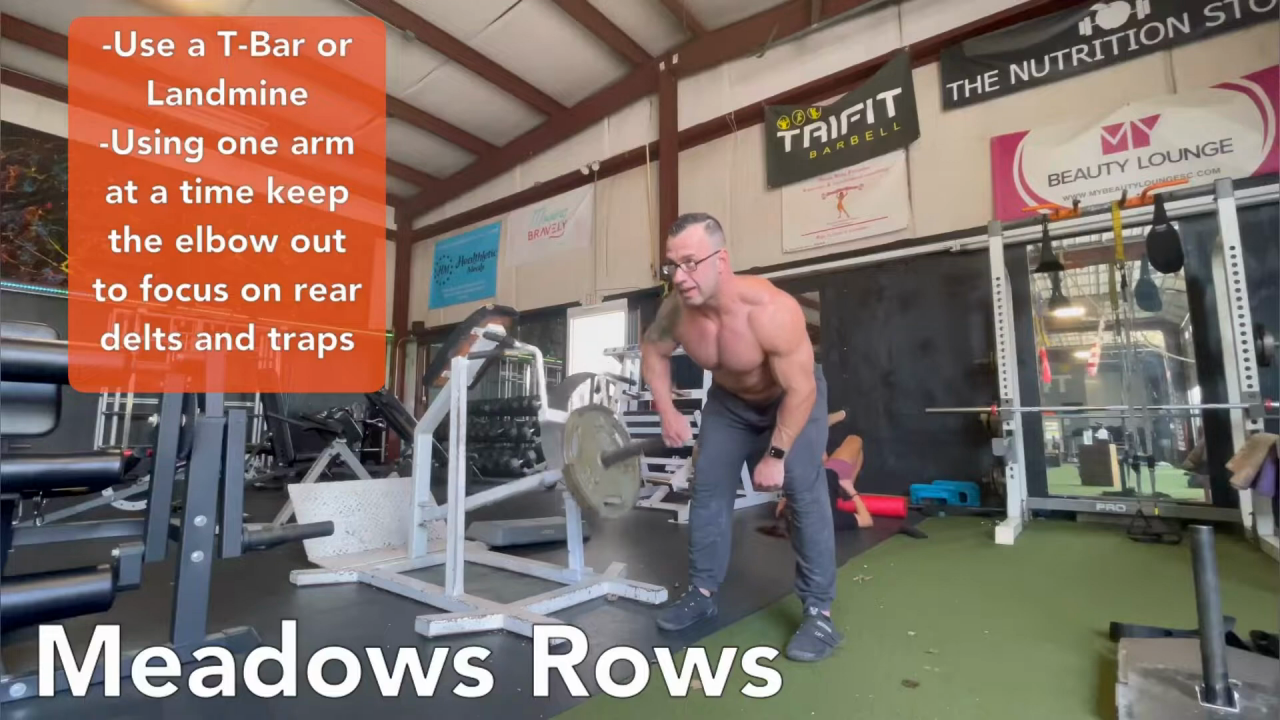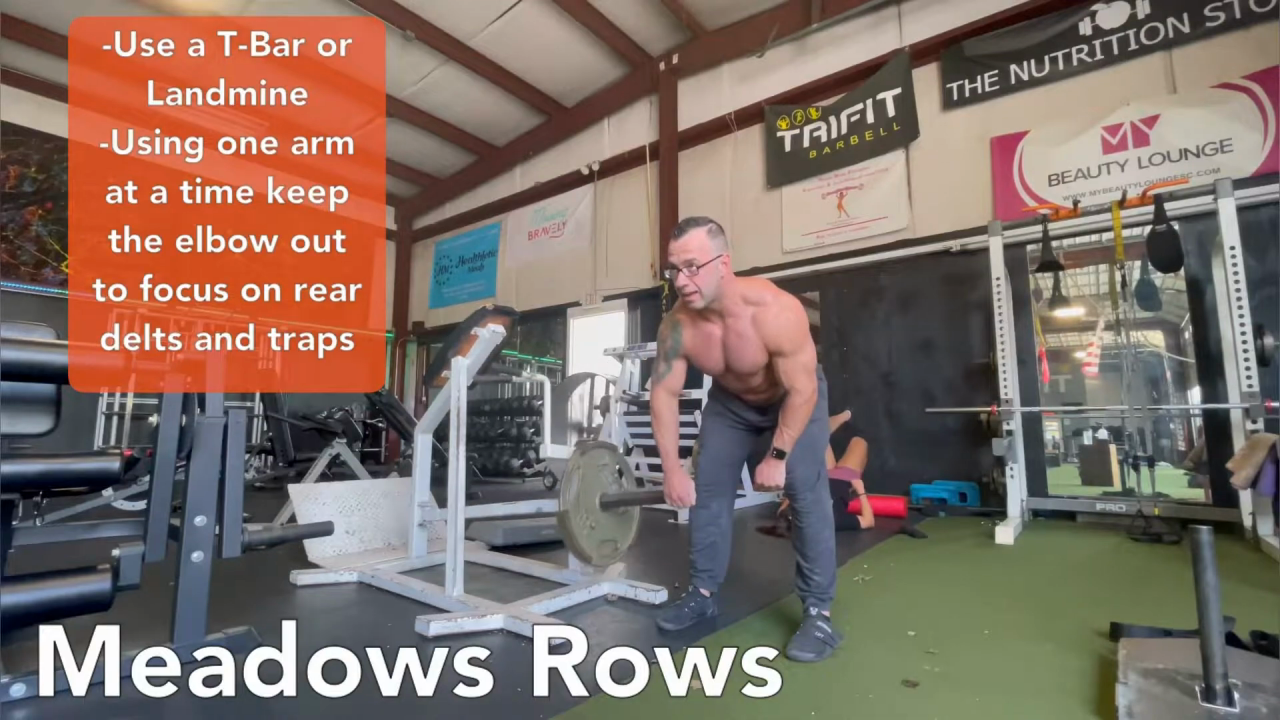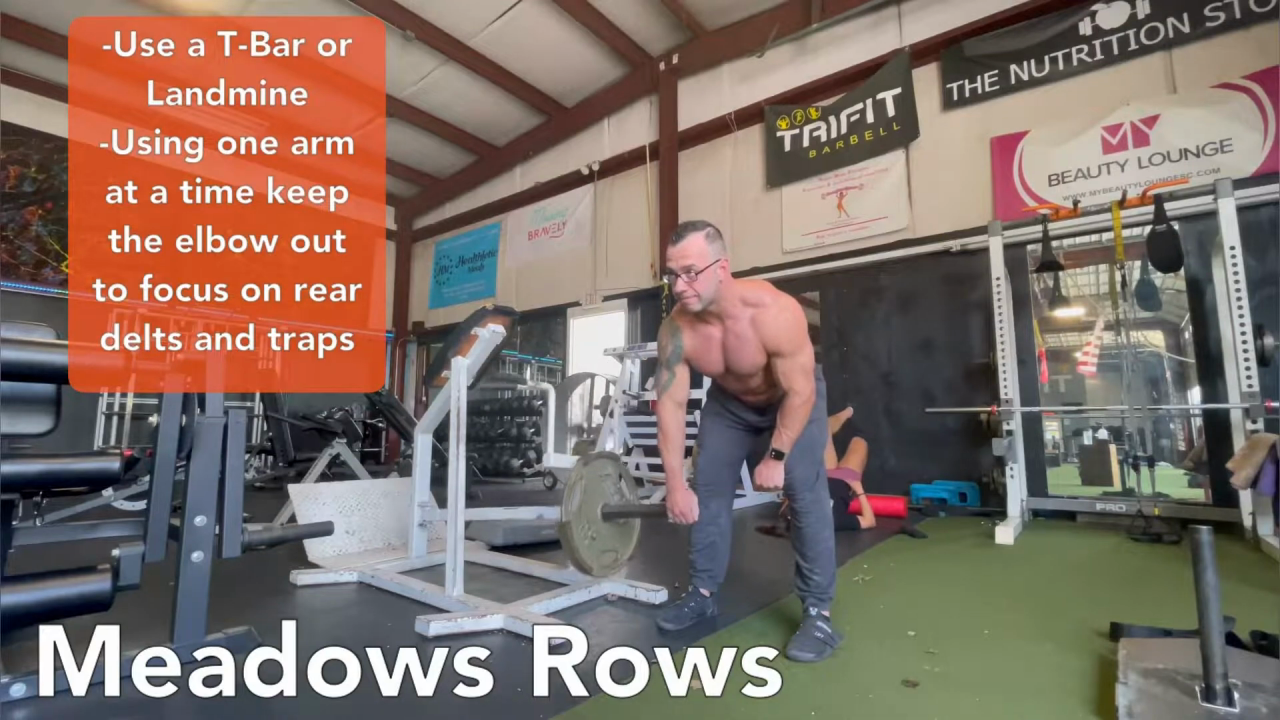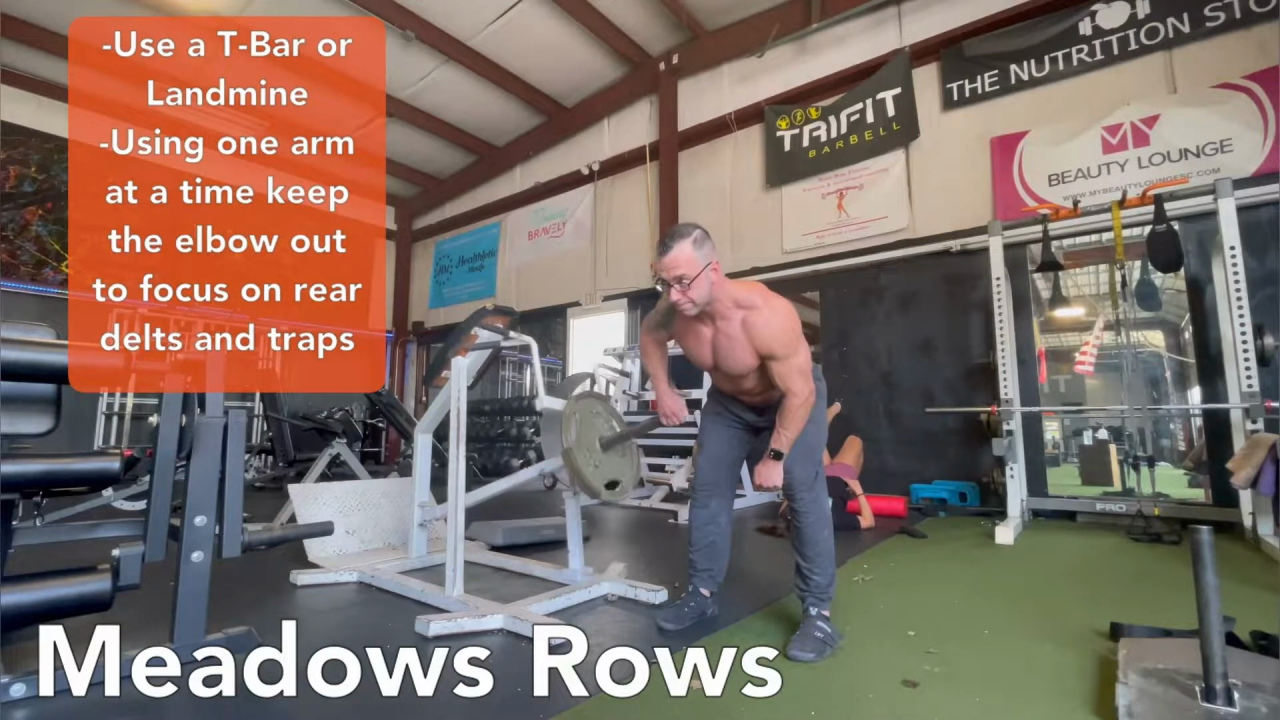
dt=0.4s
person 1, frame 1
left shoulder: (770, 310)
right shoulder: (677, 310)
left elbow: (801, 391)
right elbow: (653, 347)
left wrist: (777, 455)
right wrist: (666, 410)
left hip: (795, 396)
right hip: (730, 400)
left knee: (805, 494)
right knee: (708, 490)
left ankle: (819, 612)
right ankle: (702, 593)
person 1, frame 2
left shoulder: (774, 311)
right shoulder: (678, 324)
left elbow: (803, 391)
right elbow: (664, 393)
left wrist: (778, 456)
right wrist: (672, 470)
left hip: (795, 397)
right hip: (729, 400)
left knee: (806, 493)
right knee: (707, 489)
left ankle: (818, 612)
right ankle: (703, 593)
person 1, frame 3
left shoulder: (773, 312)
right shoulder: (677, 330)
left elbow: (799, 391)
right elbow: (670, 404)
left wrist: (776, 456)
right wrist: (676, 484)
left hip: (793, 397)
right hip: (728, 401)
left knee: (805, 493)
right knee: (707, 491)
left ankle: (818, 613)
right ankle: (702, 593)
person 1, frame 4
left shoulder: (766, 315)
right shoulder: (673, 312)
left elbow: (800, 393)
right elbow: (648, 336)
left wrist: (775, 456)
right wrist: (664, 390)
left hip: (794, 397)
right hip: (728, 401)
left knee: (804, 494)
right knee: (708, 491)
left ankle: (818, 612)
right ankle: (702, 593)
